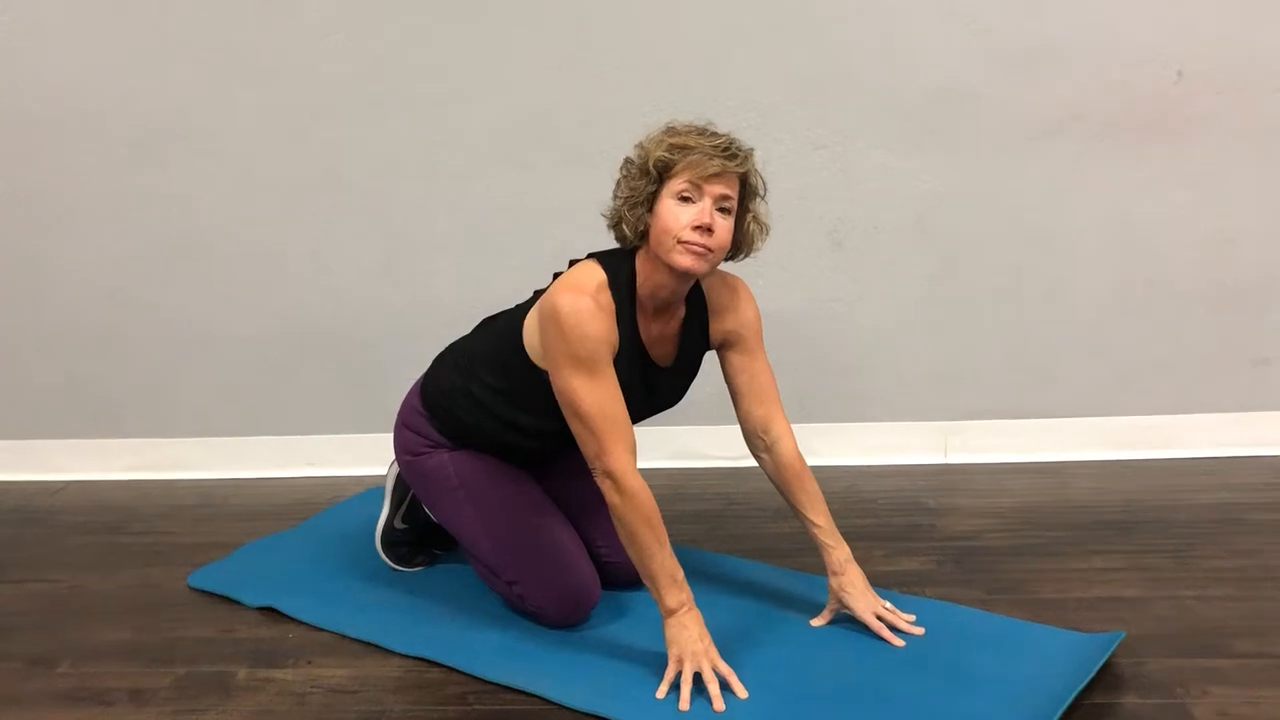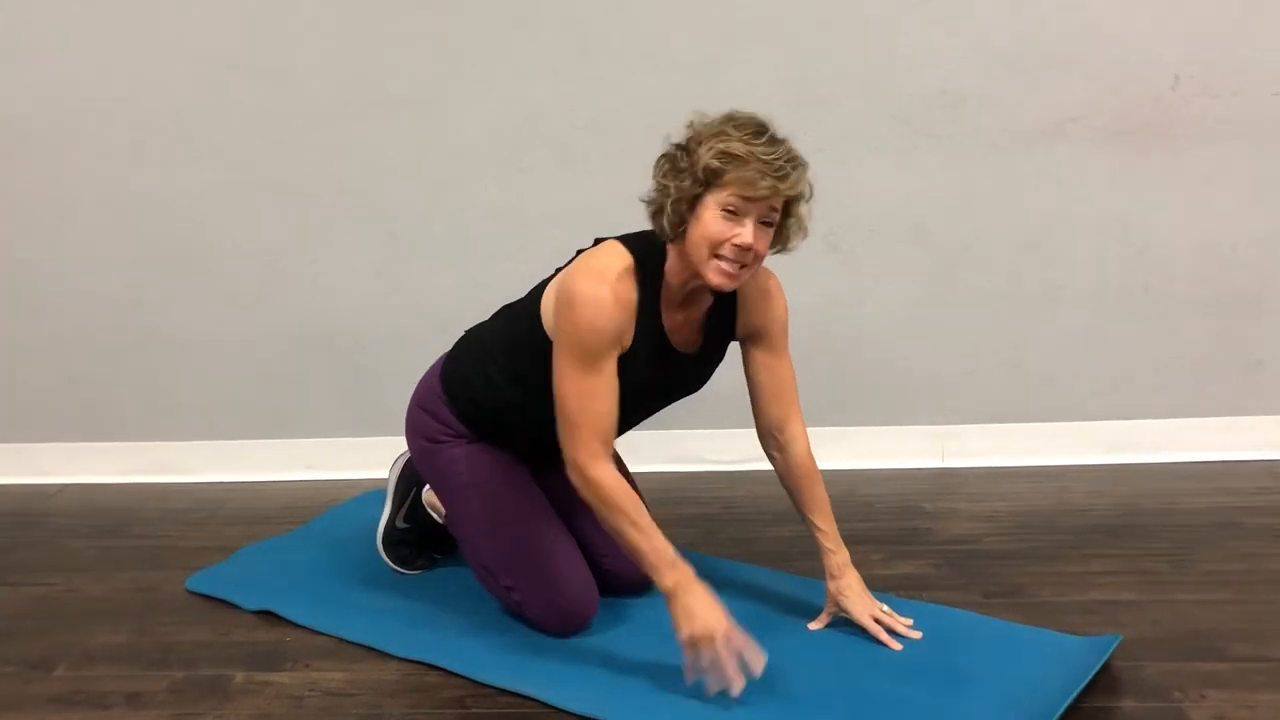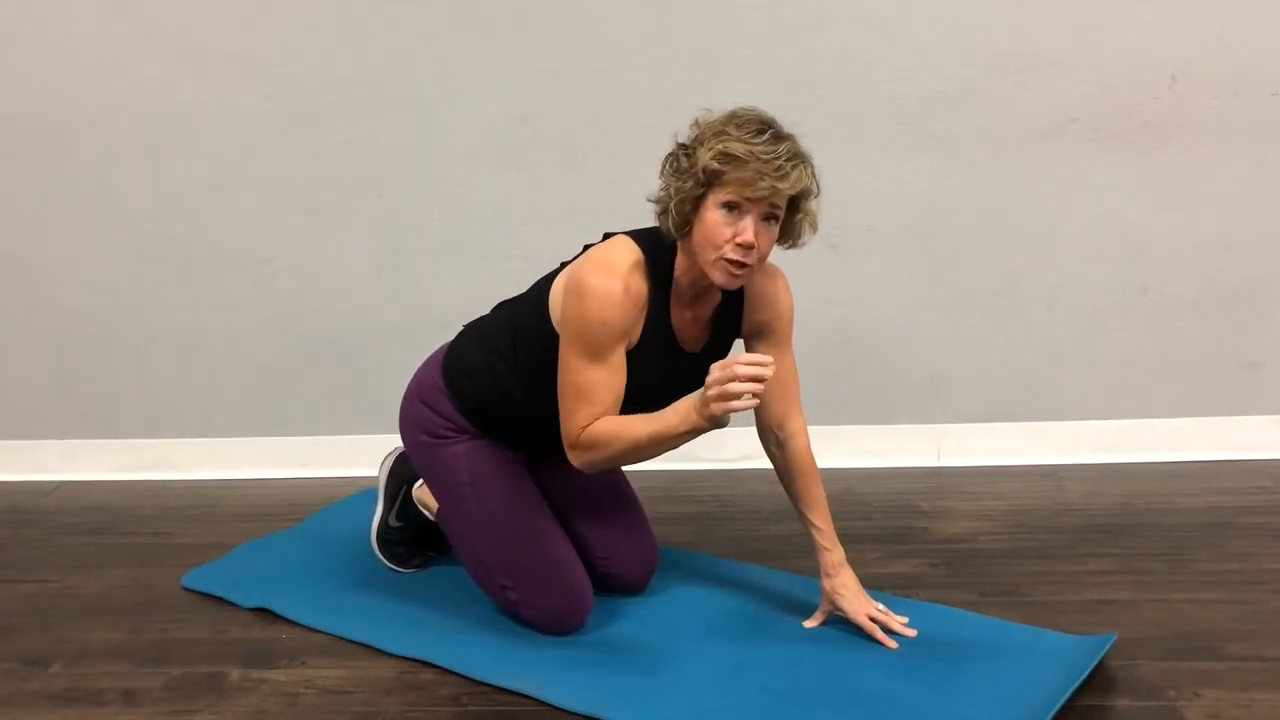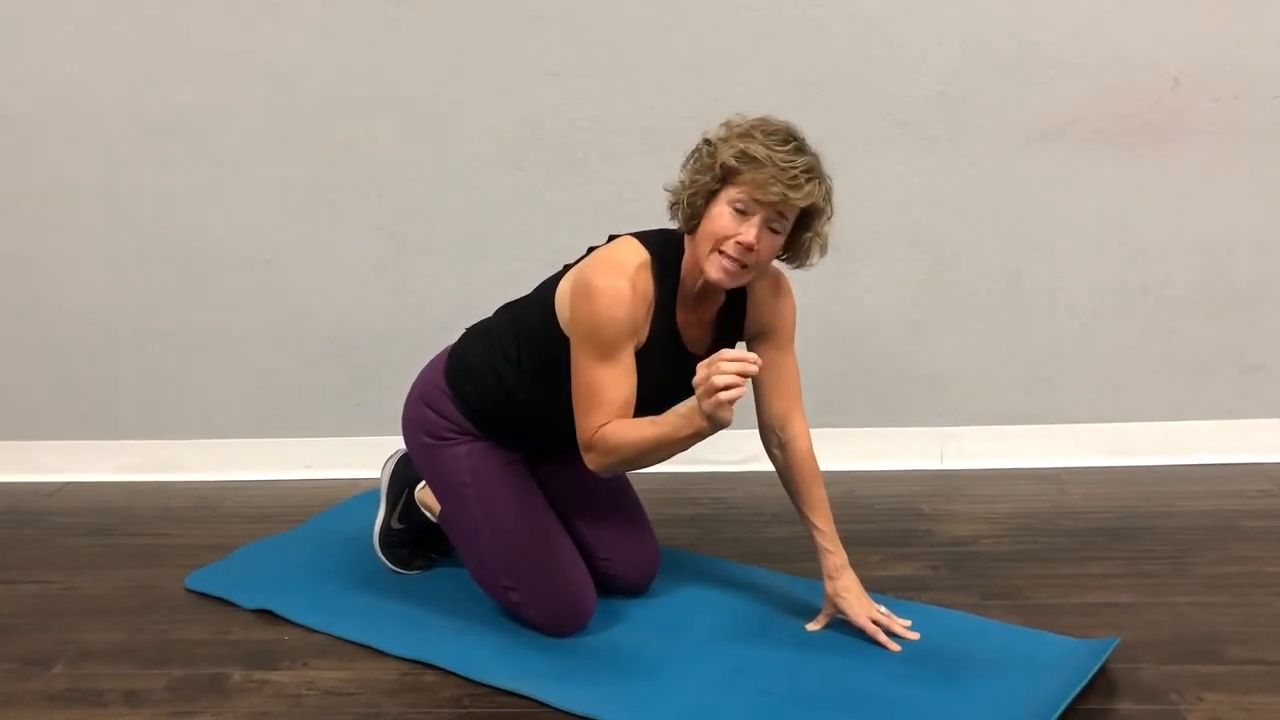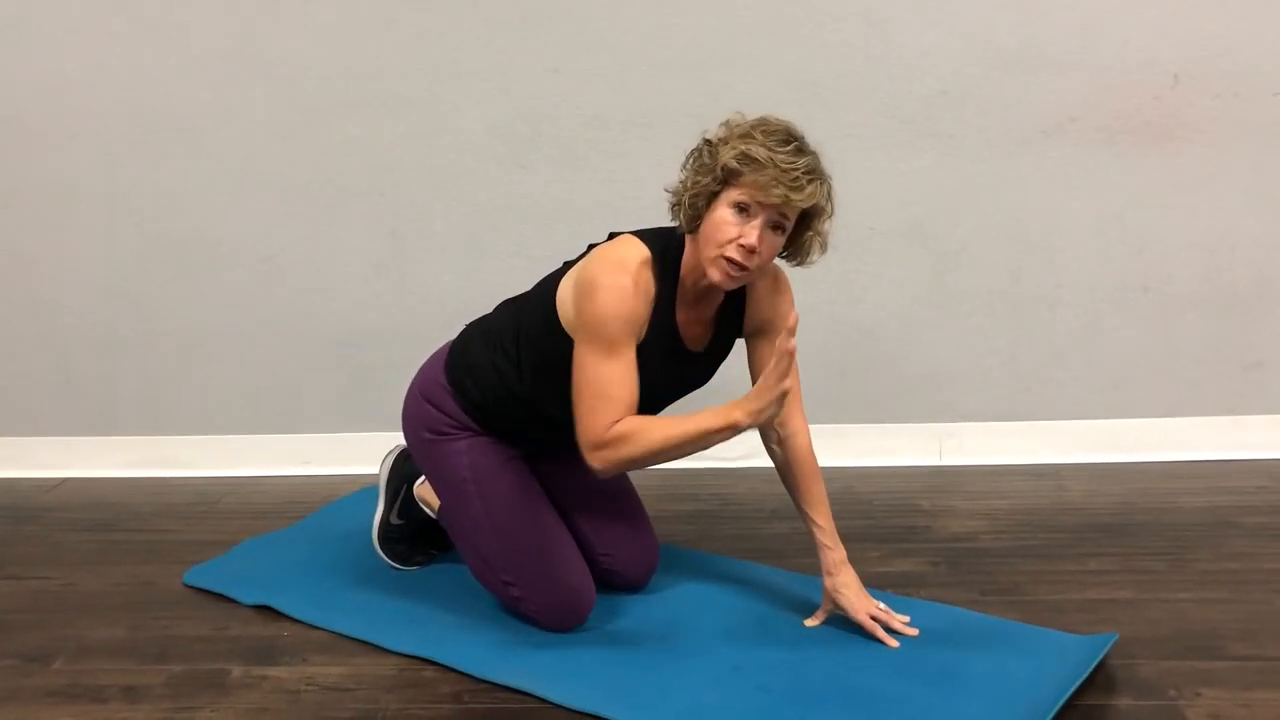
dt=1s
person 1, frame 1
left shoulder: (727, 303)
right shoulder: (580, 304)
left elbow: (770, 436)
right elbow: (616, 471)
left wrist: (841, 564)
right wrist: (680, 612)
left hip: (543, 439)
right hip: (451, 433)
left knee: (625, 566)
right knee: (566, 597)
left ankle: (489, 510)
right ankle: (429, 504)
person 1, frame 2
left shoulder: (757, 296)
right shoulder: (602, 290)
left elbow: (784, 436)
right elbow: (588, 463)
left wrist: (840, 569)
right wrist: (682, 589)
left hip: (548, 435)
right hip: (464, 423)
left knee: (628, 574)
right knee: (563, 607)
left ankle: (488, 506)
right ankle: (431, 503)
person 1, frame 3
left shoulder: (764, 291)
right shoulder: (611, 282)
left elbow: (784, 431)
right elbow: (585, 445)
left wrist: (834, 565)
right wrist: (700, 411)
left hip: (546, 425)
right hip: (461, 413)
left knee: (631, 572)
right knee: (558, 608)
left ankle: (484, 502)
right ankle: (420, 498)
person 1, frame 4
left shoulder: (766, 295)
right shoulder: (617, 282)
left elbow: (786, 432)
right elbow: (601, 450)
left wrist: (837, 568)
right wrist: (701, 417)
left hip: (551, 426)
right hip: (463, 414)
left knee: (633, 573)
right knee: (562, 608)
left ankle: (492, 504)
right ankle: (424, 498)
person 1, frame 5
left shoulder: (765, 292)
right shoulder: (621, 279)
left elbow: (787, 431)
right elbow: (604, 447)
left wrist: (835, 563)
right wrist: (744, 411)
left hip: (548, 424)
right hip: (463, 410)
left knee: (632, 570)
right knee: (562, 604)
left ankle: (489, 498)
right ankle: (422, 494)
